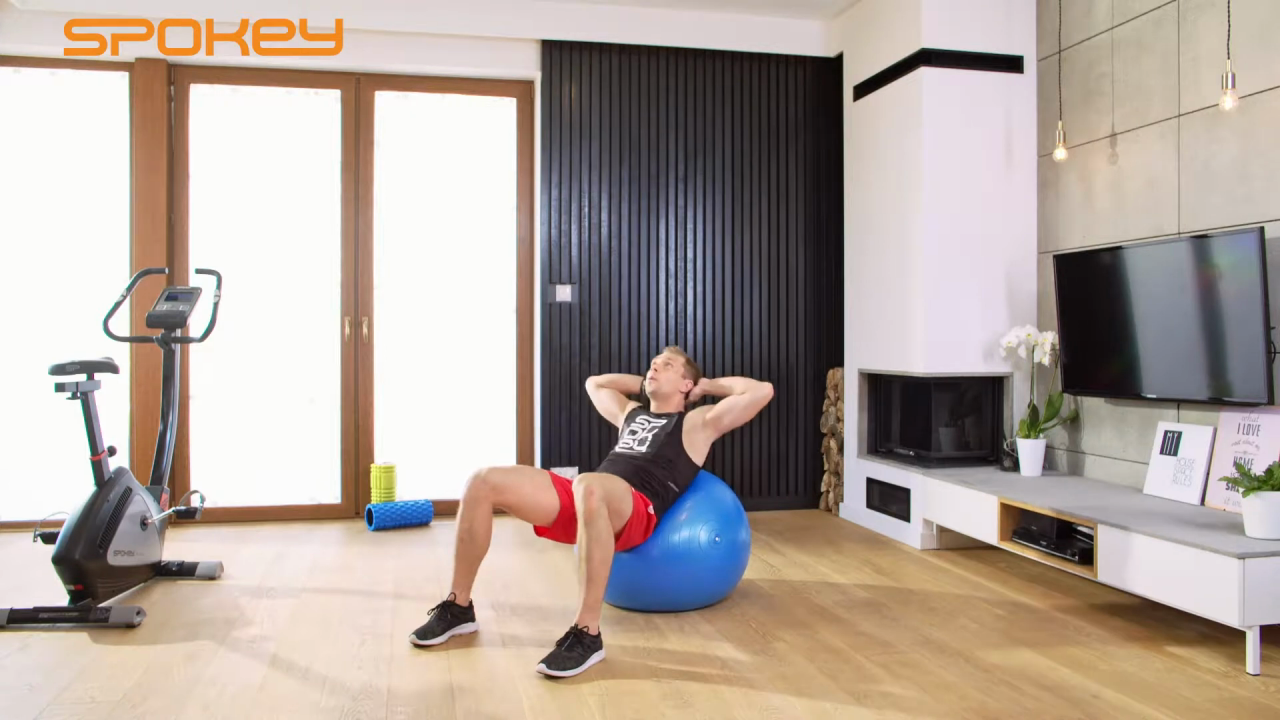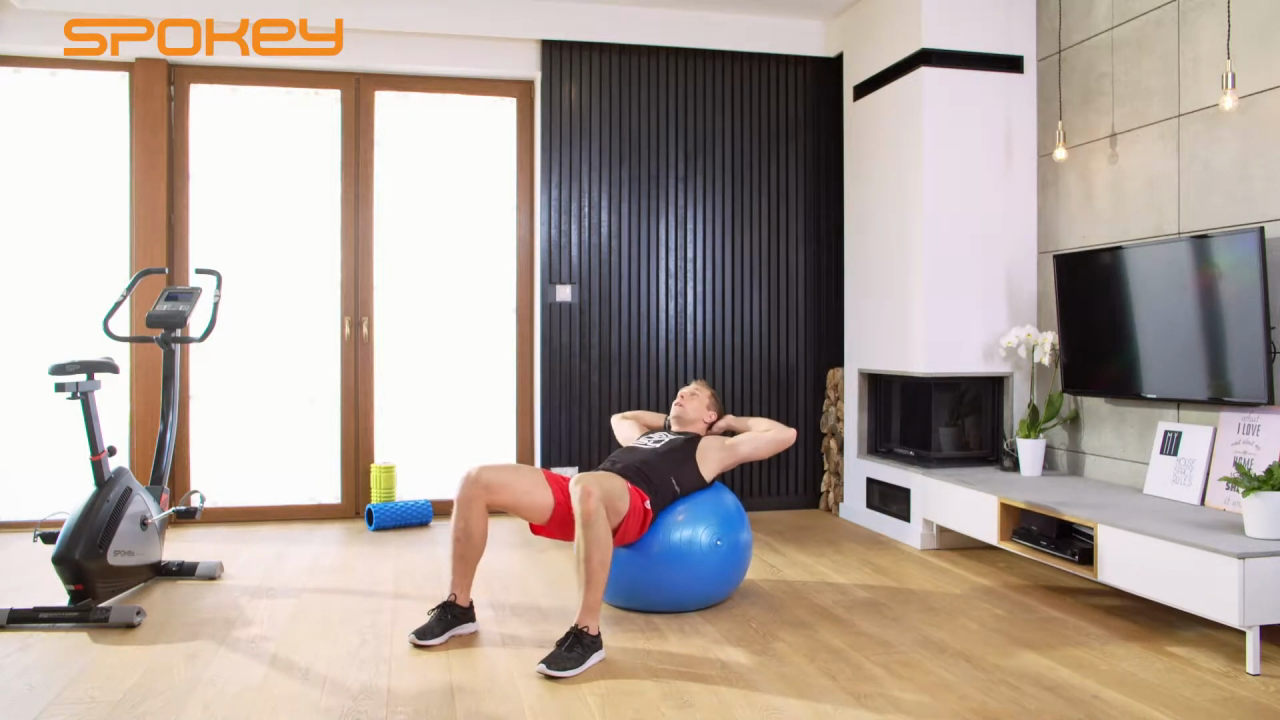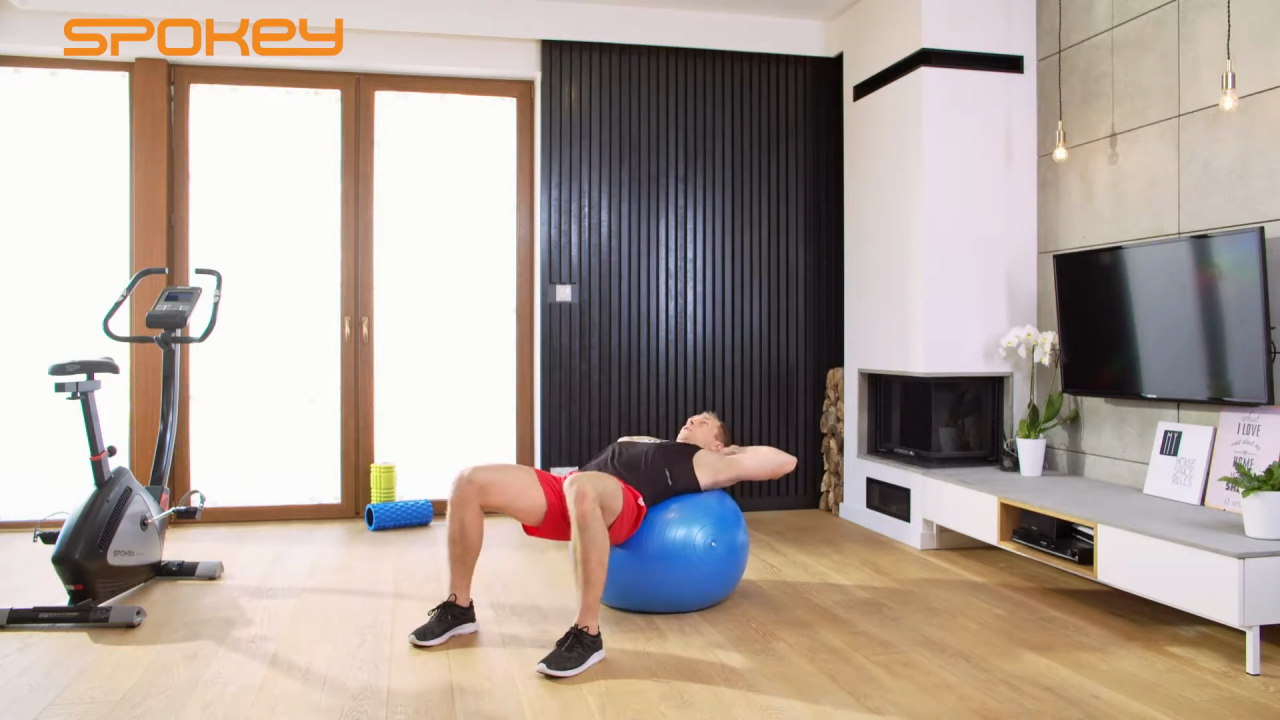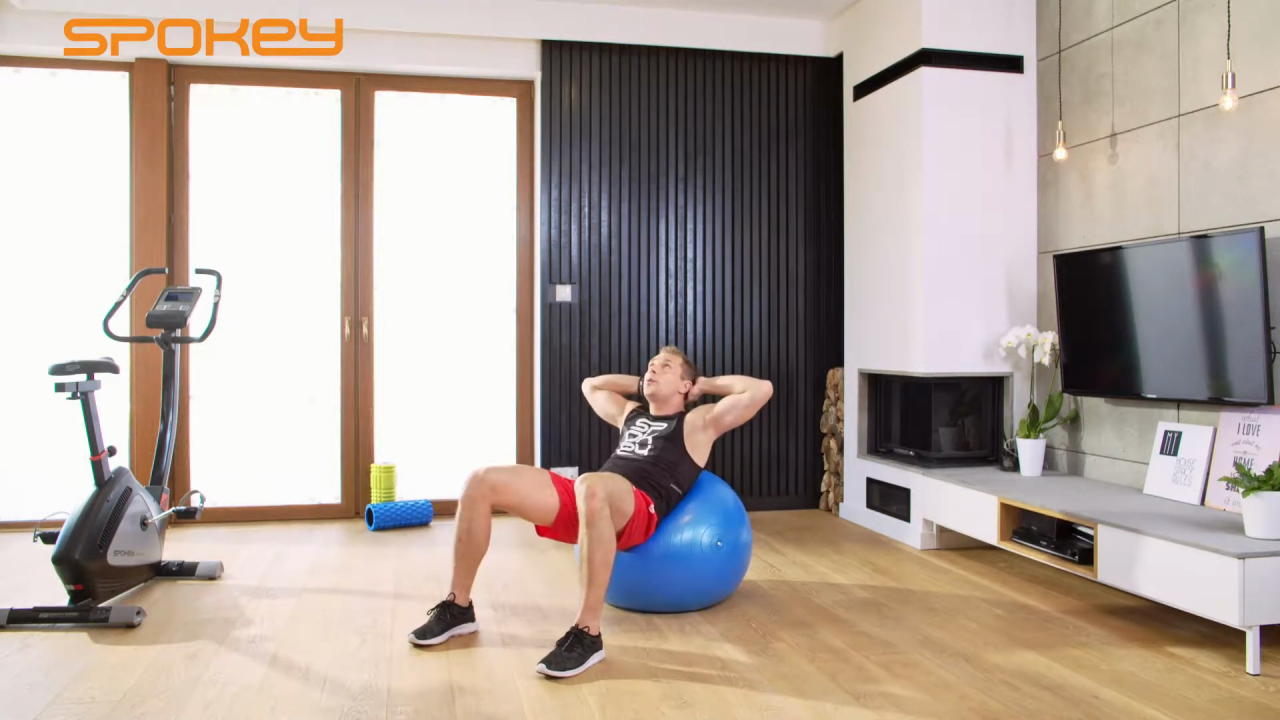
dt=1s
person 1, frame 1
left shoulder: (696, 423)
right shoulder: (631, 413)
left elbow: (761, 391)
right elbow: (595, 383)
left wrist: (709, 385)
right wrist: (644, 384)
left hip: (637, 511)
right hip: (588, 499)
left knee: (590, 488)
right knee: (484, 482)
left ankle: (587, 634)
right ankle: (458, 607)
person 1, frame 2
left shoulder: (711, 449)
right shoulder: (649, 436)
left elbow: (785, 435)
right elbow: (619, 418)
left wrist: (733, 422)
right wrist: (667, 421)
left hip: (632, 505)
right hip: (579, 493)
left knee: (586, 491)
right knee: (477, 481)
left ankle: (588, 634)
right ankle: (459, 607)
person 1, frame 3
left shoulder: (709, 461)
right shoulder: (659, 449)
left elbow: (786, 461)
right elbow: (625, 441)
left wrist: (734, 447)
left hip: (624, 499)
right hip: (571, 488)
left knee: (583, 489)
right knee: (470, 482)
left ankle: (587, 633)
right ankle: (458, 607)
person 1, frame 4
left shoulder: (697, 423)
right shoulder: (632, 415)
left elbow: (761, 389)
right elbow: (591, 385)
left wrist: (707, 384)
right wrist: (641, 385)
left hip: (639, 510)
right hip: (586, 499)
left knee: (592, 488)
right knee: (482, 481)
left ankle: (588, 634)
right ankle: (458, 607)
